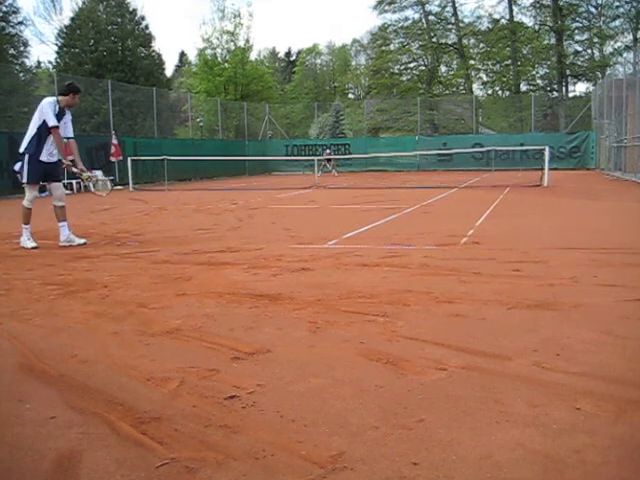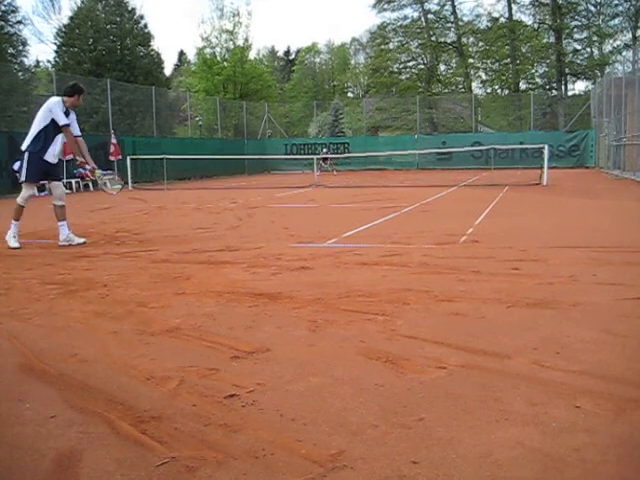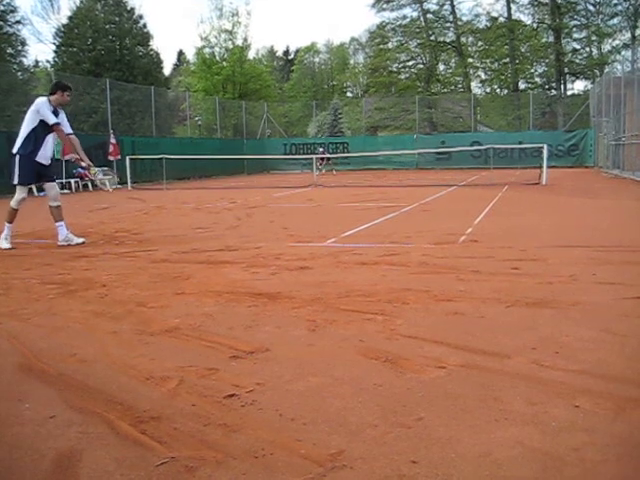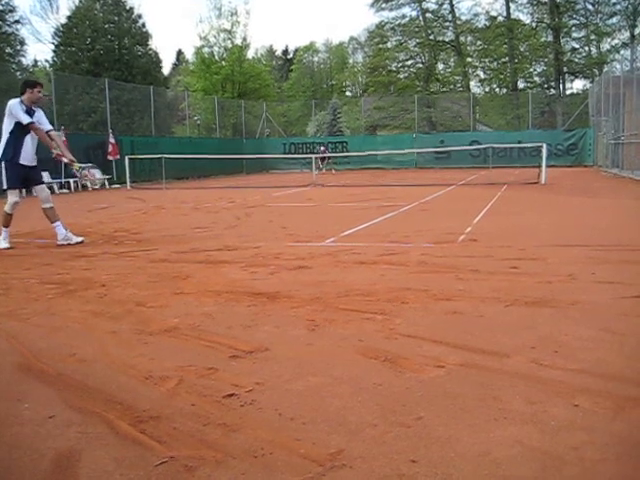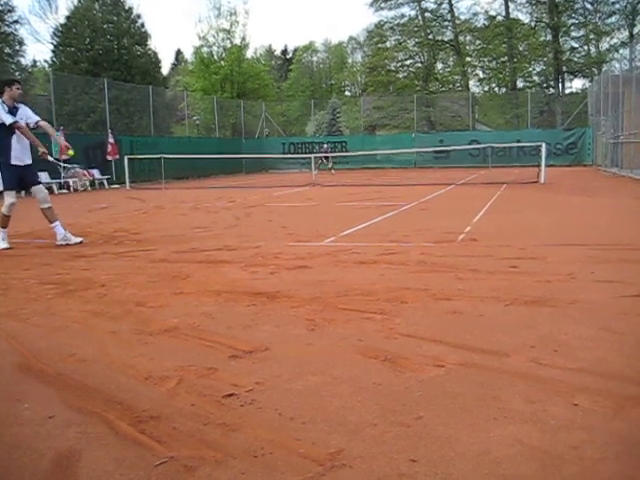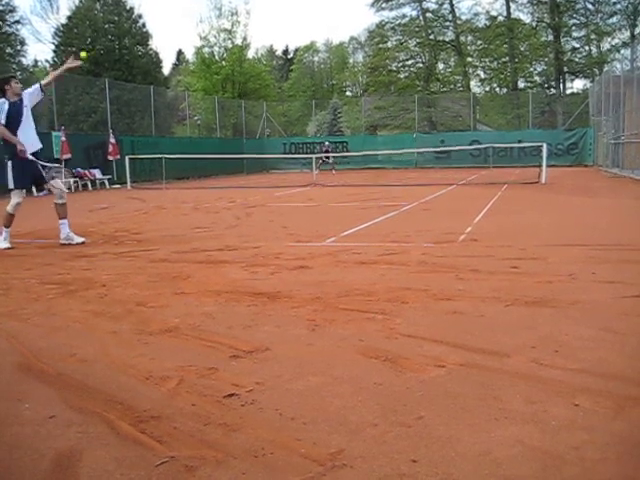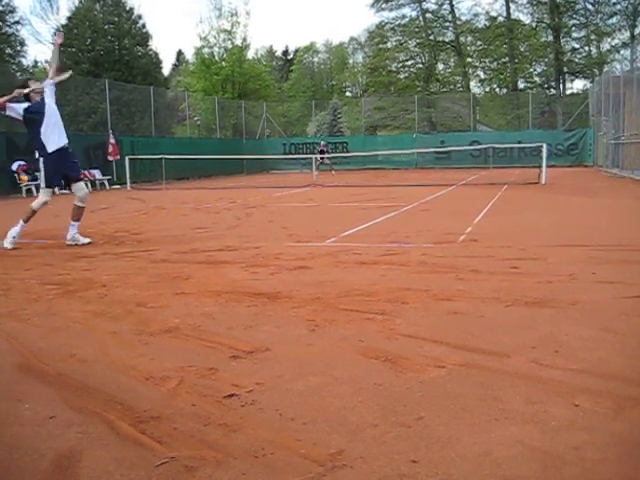
dt=0.3s
person 1, frame 1
left shoulder: (67, 114)
right shoulder: (48, 103)
left elbow: (70, 139)
right elbow: (55, 132)
left wrist: (79, 163)
right wrist: (65, 158)
left hip: (51, 158)
right hip: (33, 154)
left knee: (59, 194)
right knee: (31, 195)
left ankle: (65, 235)
right ankle: (26, 235)
person 1, frame 2
left shoulder: (71, 114)
right shoulder: (54, 103)
left elbow: (78, 138)
right elbow: (67, 132)
left wrist: (90, 161)
right wrist: (78, 156)
left hip: (52, 157)
right hip: (34, 153)
left knee: (59, 193)
right knee: (27, 193)
left ankle: (65, 235)
right ankle: (13, 232)
person 1, frame 3
left shoulder: (60, 113)
right shoulder: (41, 102)
left elbow: (71, 136)
right elbow: (58, 130)
left wrist: (85, 158)
right wrist: (73, 153)
left hip: (44, 159)
right hip: (26, 155)
left knee: (54, 194)
right knee: (21, 196)
left ankle: (64, 235)
person 1, frame 4
left shoulder: (37, 112)
left elbow: (52, 132)
right elbow: (35, 129)
left wrist: (67, 153)
right wrist: (54, 149)
left hip: (30, 161)
left knee: (45, 196)
right knee: (14, 199)
left ankle: (62, 234)
person 1, frame 5
left shoulder: (22, 109)
left elbow: (42, 123)
right elbow: (19, 127)
left wrist: (59, 140)
right wrist: (40, 146)
left hip: (25, 162)
left knee: (43, 196)
left ankle: (61, 234)
person 1, frame 6
left shoulder: (25, 97)
left elbow: (46, 81)
left wrist: (65, 67)
right wrist: (17, 142)
left hip: (35, 154)
right hip: (17, 158)
left knee: (59, 190)
right knee: (17, 200)
left ankle: (65, 234)
person 1, frame 7
left shoulder: (48, 96)
right shoulder: (25, 109)
left elbow: (52, 70)
left wrist: (56, 46)
left hip: (65, 152)
right hip: (48, 156)
left knee: (82, 193)
right knee: (44, 198)
left ankle: (73, 234)
